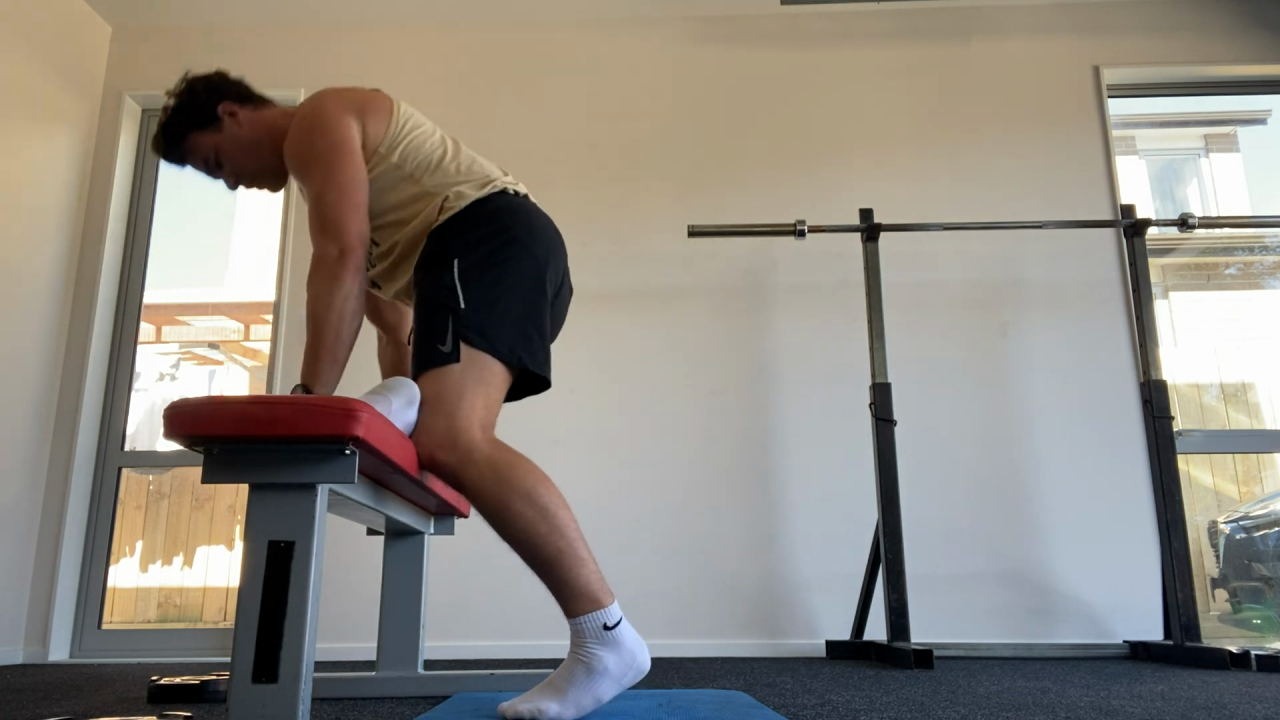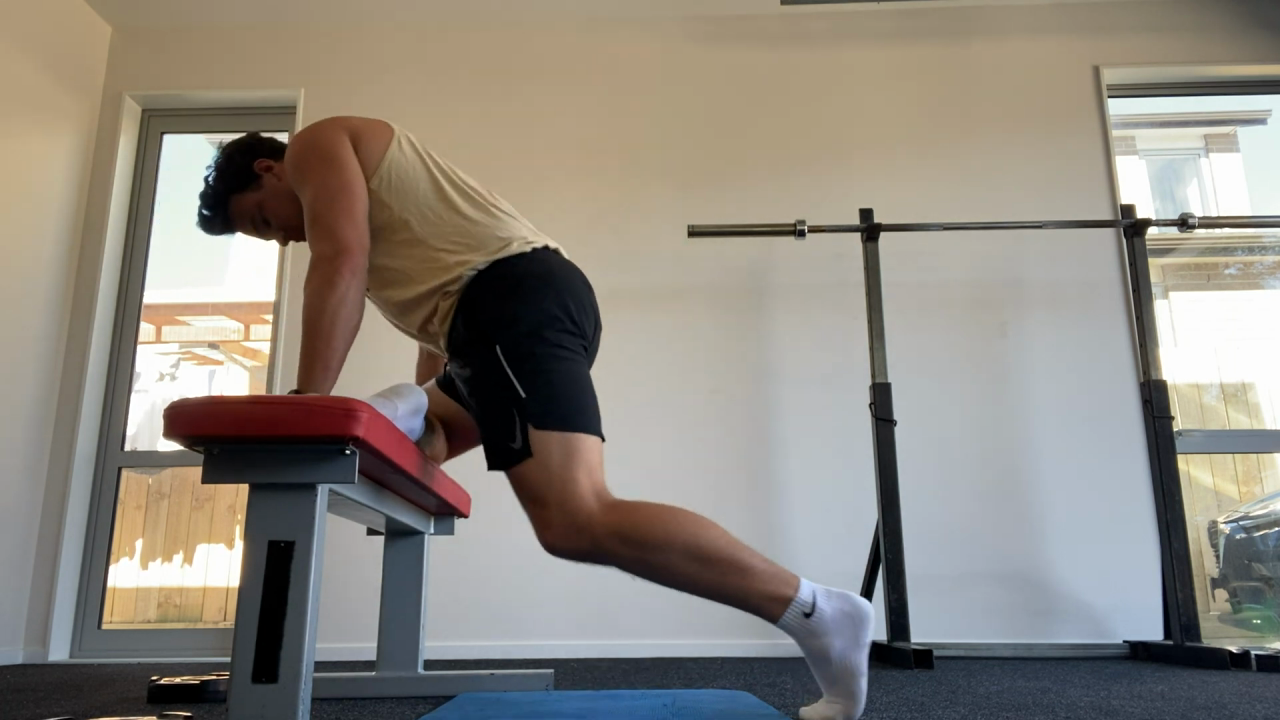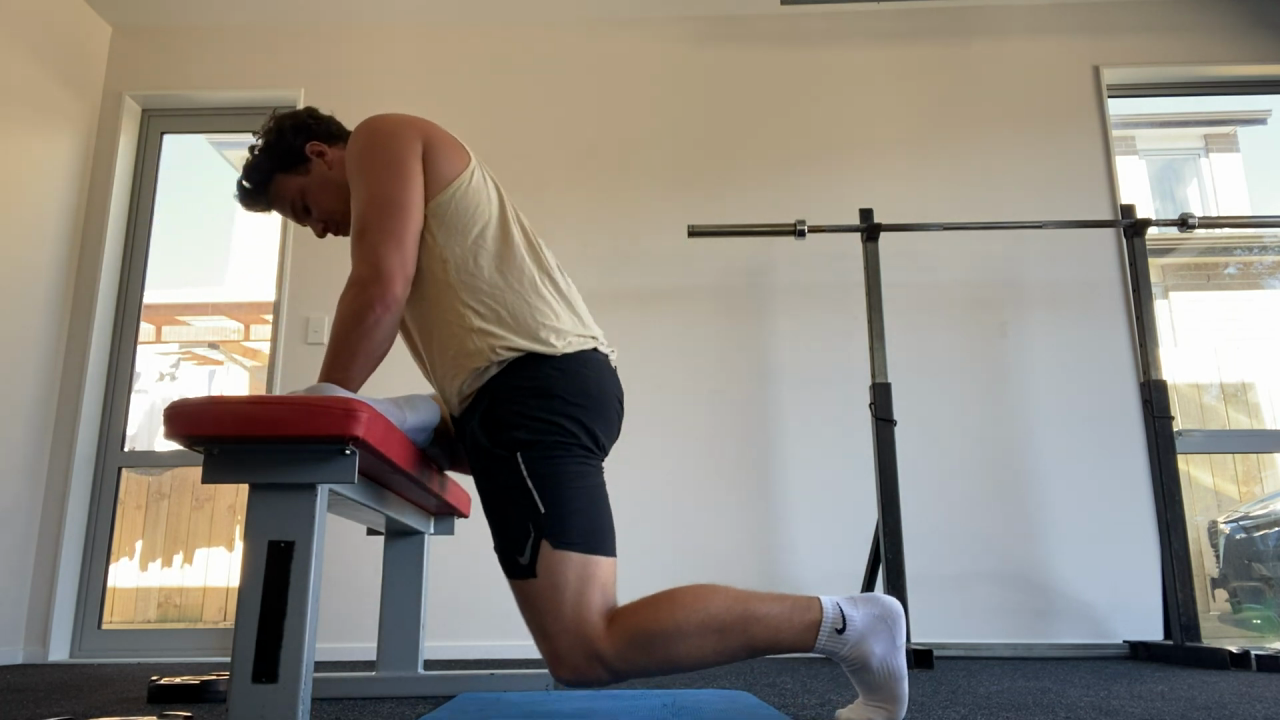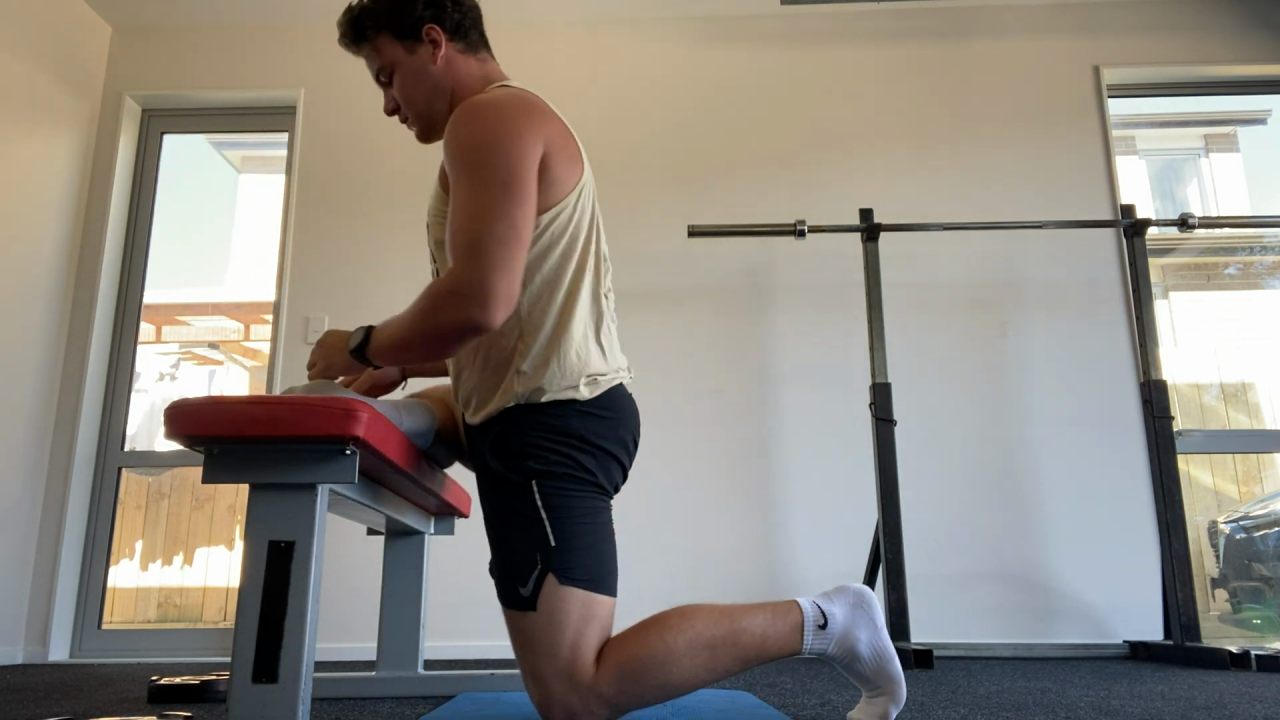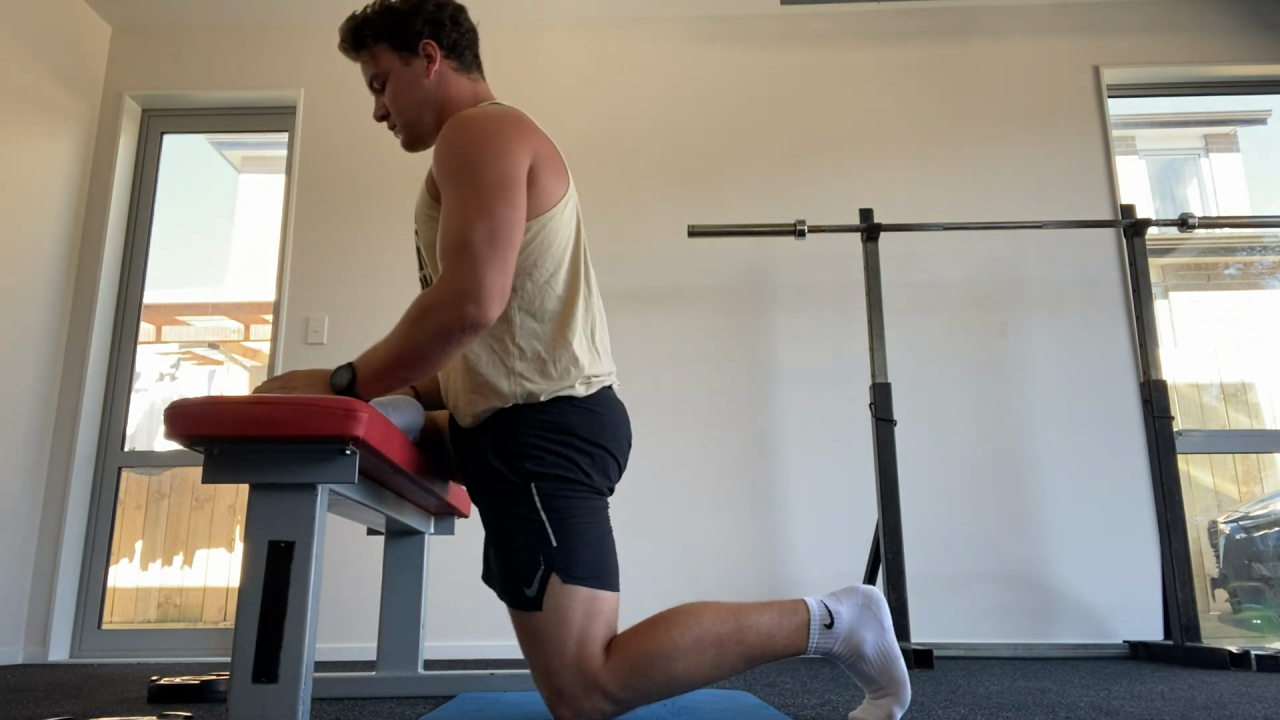
dt=0.7s
person 1, frame 1
left shoulder: (316, 120)
right shoulder: (330, 174)
left elbow: (341, 252)
right elbow: (393, 313)
left wrist: (311, 396)
left hip: (491, 237)
right hip: (522, 256)
left knee: (449, 439)
left ankle: (606, 640)
person 1, frame 2
left shoulder: (317, 146)
right shoulder: (369, 191)
left elbow: (339, 263)
right elbow: (445, 330)
left wrist: (309, 404)
left hip: (517, 303)
right hip: (508, 311)
left knee: (576, 523)
right knee: (413, 440)
left ankle: (816, 613)
person 1, frame 3
left shoulder: (384, 139)
right shoulder: (421, 188)
left elbow: (379, 290)
left hip: (537, 387)
right hip: (539, 385)
left knee: (583, 650)
left ankle: (844, 623)
person 1, frame 4
left shoulder: (490, 118)
right shoulder: (513, 122)
left elbow: (478, 303)
left wrist: (361, 350)
right wrist: (383, 362)
left hip: (550, 425)
right hip: (551, 413)
left ankle: (820, 622)
person 1, frame 5
left shoulder: (478, 132)
right shoulder: (497, 146)
left elbow: (471, 304)
left wrist: (345, 385)
right wrist: (399, 393)
left hip: (543, 428)
right hip: (545, 421)
left ankle: (829, 621)
